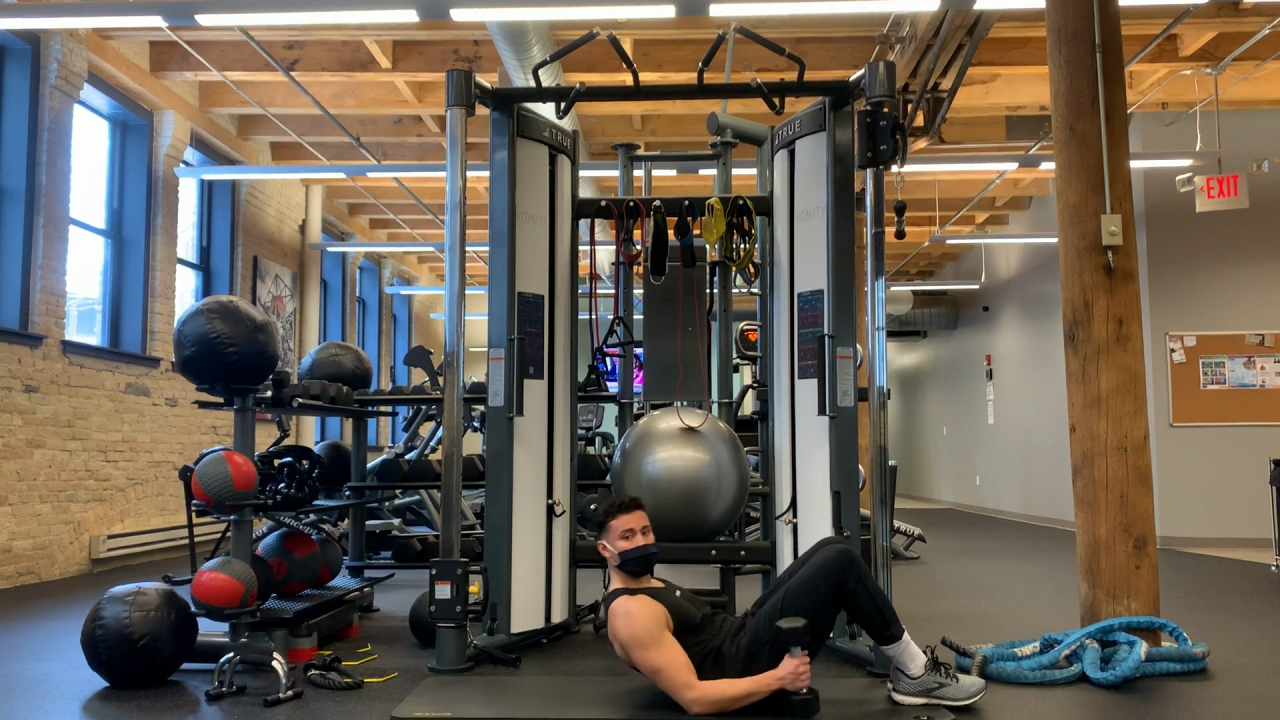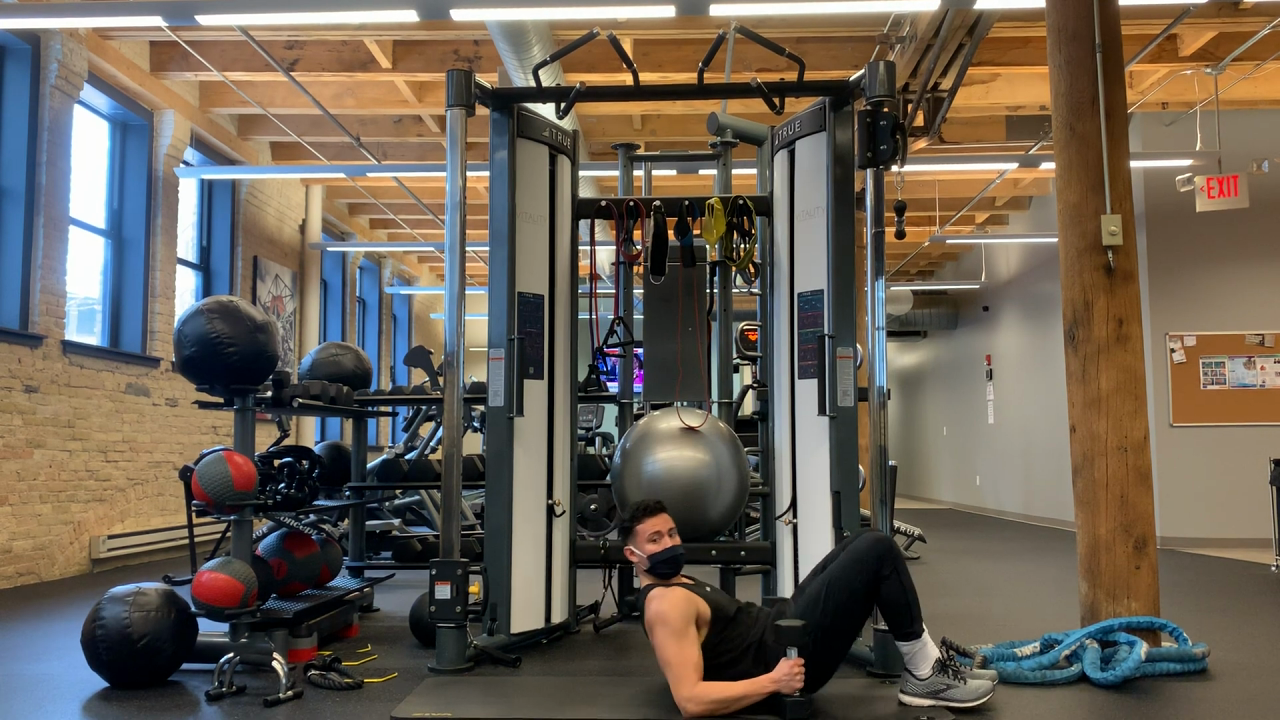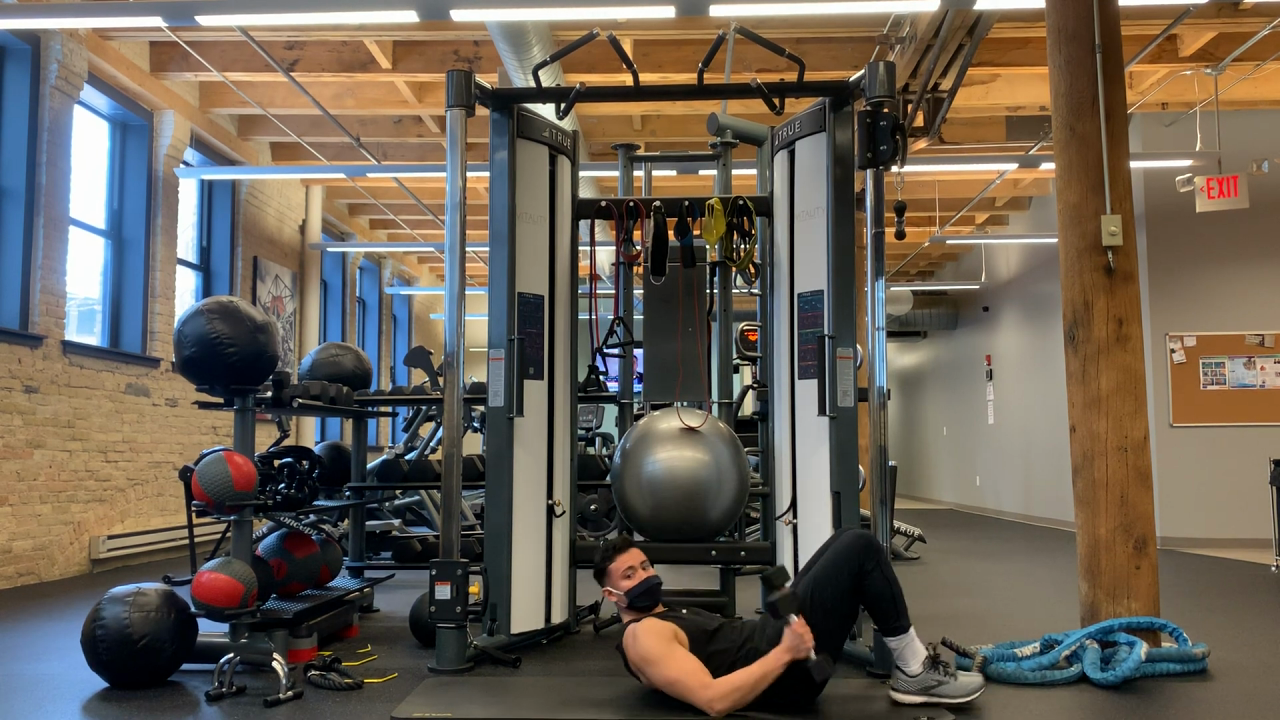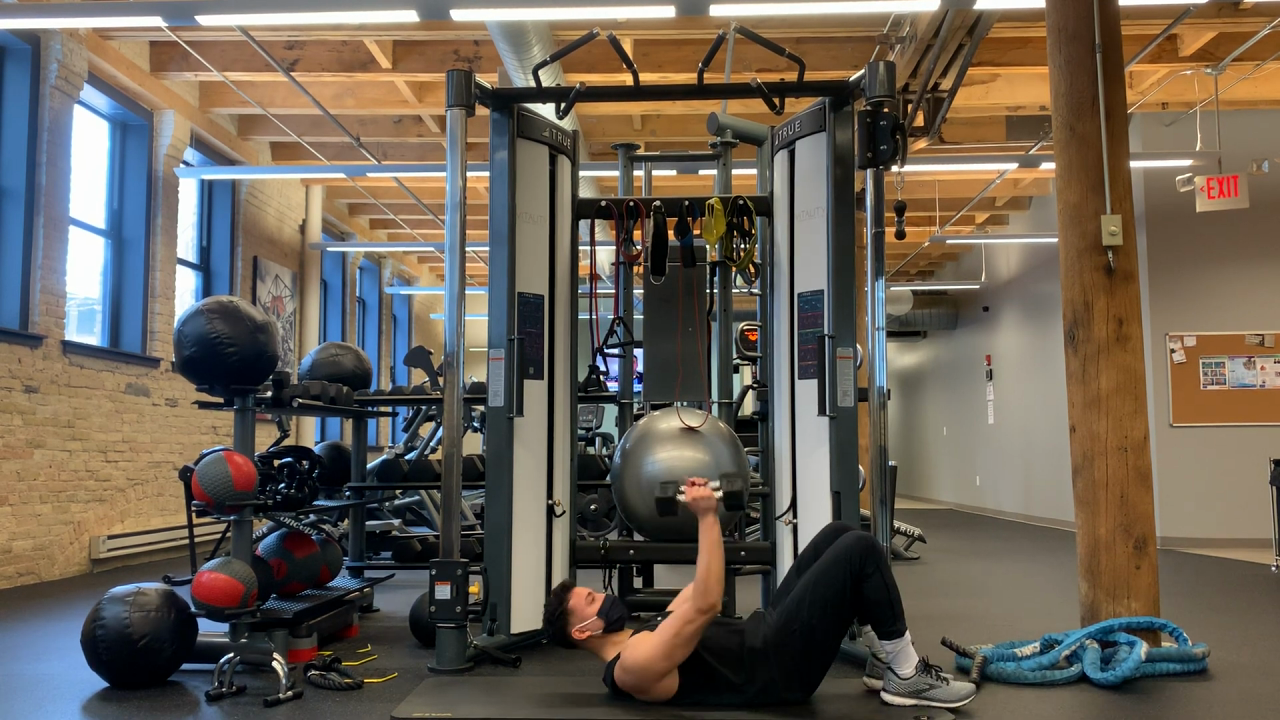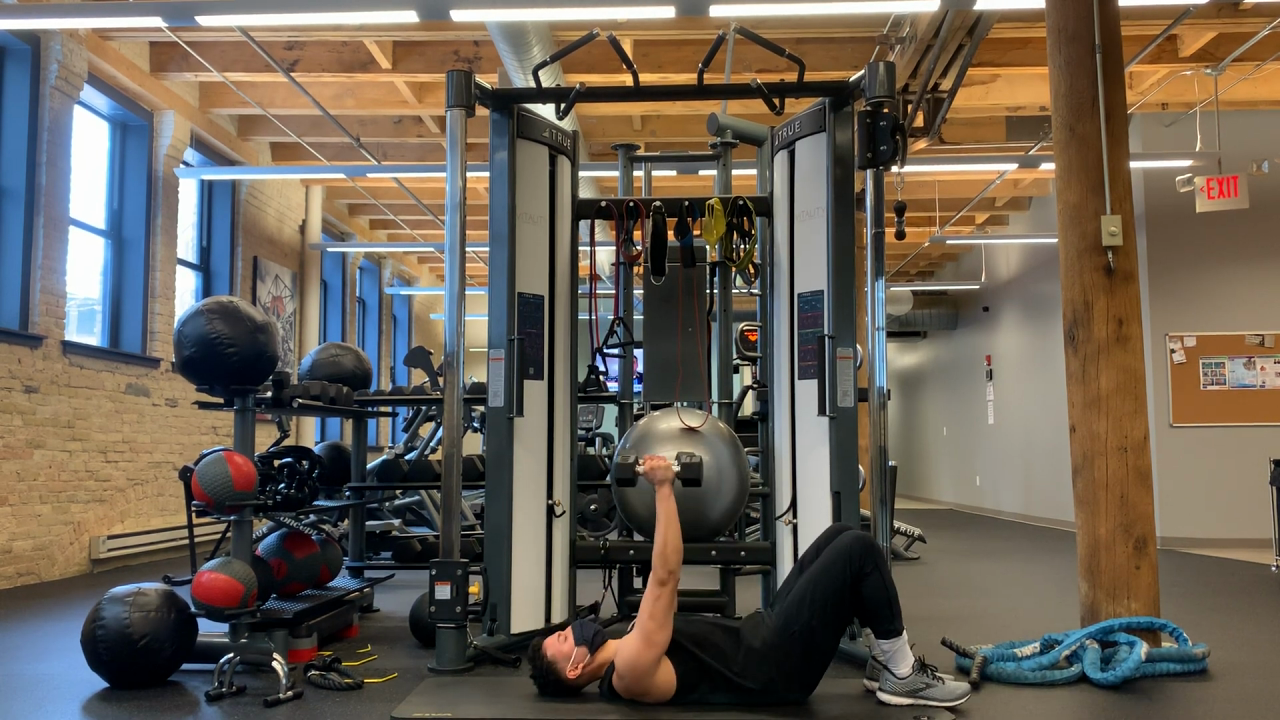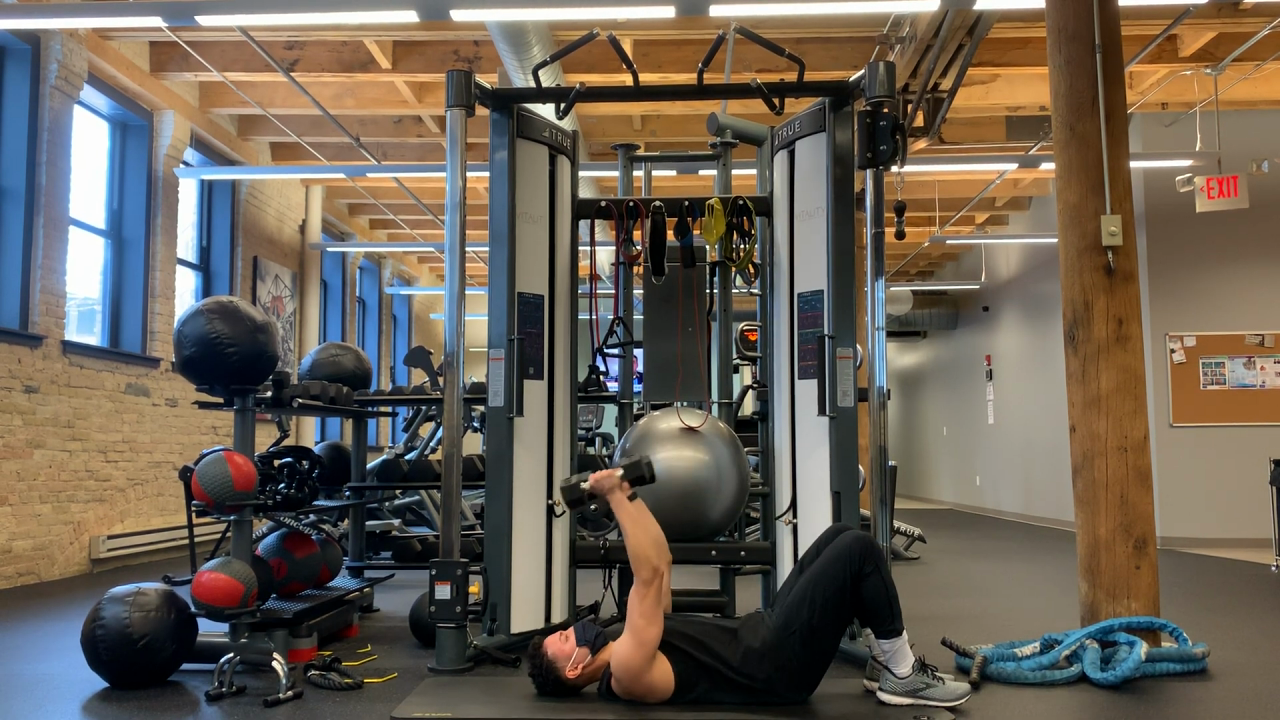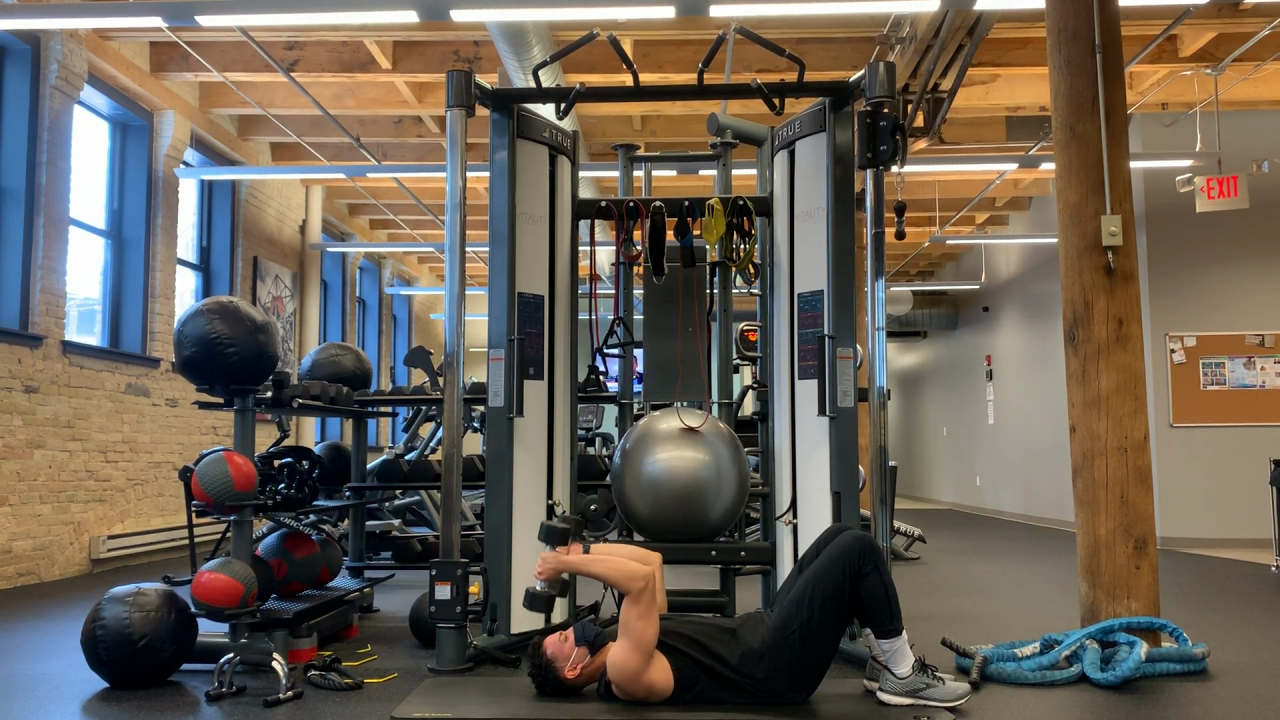
dt=0.7s
person 1, frame 1
left shoulder: (646, 583)
right shoulder: (629, 615)
right elbow: (695, 699)
right wrist: (778, 677)
right hip: (757, 658)
left knee: (833, 551)
right knee: (840, 563)
left ankle: (911, 662)
right ankle: (916, 675)
person 1, frame 2
left shoulder: (671, 584)
right shoulder: (666, 604)
right wrist: (772, 682)
left knee: (866, 544)
right knee: (878, 551)
left ankle: (927, 663)
right ankle: (924, 675)
person 1, frame 3
left shoulder: (660, 618)
right shoulder: (642, 640)
left wrist: (779, 631)
right wrist: (786, 652)
left hip: (775, 642)
right hip: (784, 674)
left knee: (849, 540)
right knee: (860, 547)
left ankle: (911, 658)
right ankle: (914, 674)
person 1, frame 4
left shoulder: (640, 639)
right shoulder: (634, 666)
left elbow: (701, 588)
right elbow: (707, 603)
left wrist: (707, 515)
right wrist: (707, 516)
left hip: (764, 633)
right hip: (780, 667)
left knee: (840, 534)
right knee: (859, 550)
left ankle: (885, 659)
right ankle: (905, 674)
person 1, frame 5
left shoulder: (631, 648)
right shoulder: (631, 670)
left elbow: (664, 576)
right elbow: (664, 578)
left wrist: (665, 489)
right wrist: (663, 489)
left hip: (766, 637)
right hip: (780, 666)
left knee: (841, 537)
right knee: (858, 550)
left ankle: (885, 662)
right ankle: (901, 675)
person 1, frame 6
left shoulder: (628, 652)
right shoulder: (625, 671)
left elbow: (659, 563)
right elbow: (650, 575)
left wrist: (627, 493)
right wrist: (615, 497)
left hip: (765, 634)
right hip: (780, 665)
left knee: (841, 537)
right knee: (858, 550)
left ankle: (885, 660)
right ankle: (902, 673)
person 1, frame 7
left shoulder: (626, 650)
right shoulder: (623, 674)
left elbow: (651, 563)
right elbow: (640, 581)
left wrist: (580, 553)
right wrist: (570, 563)
left hip: (766, 634)
right hip: (780, 665)
left knee: (841, 538)
right knee: (857, 550)
left ankle: (885, 662)
right ankle: (902, 675)
